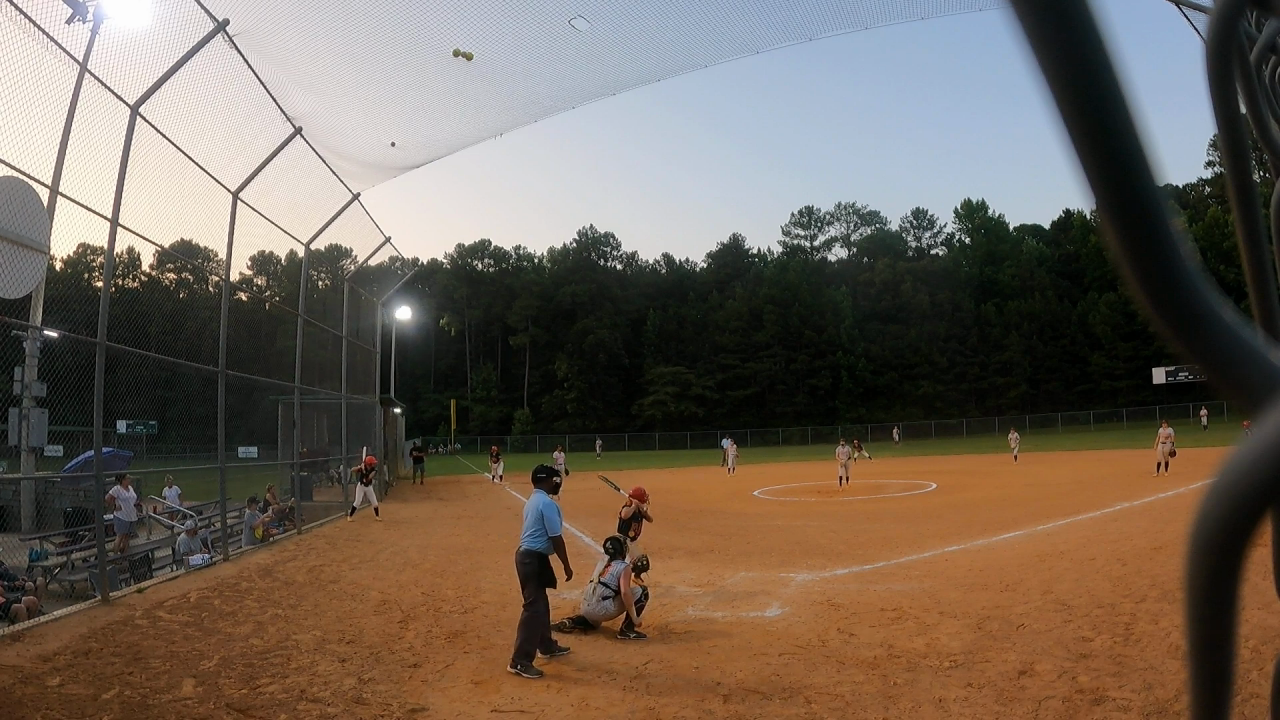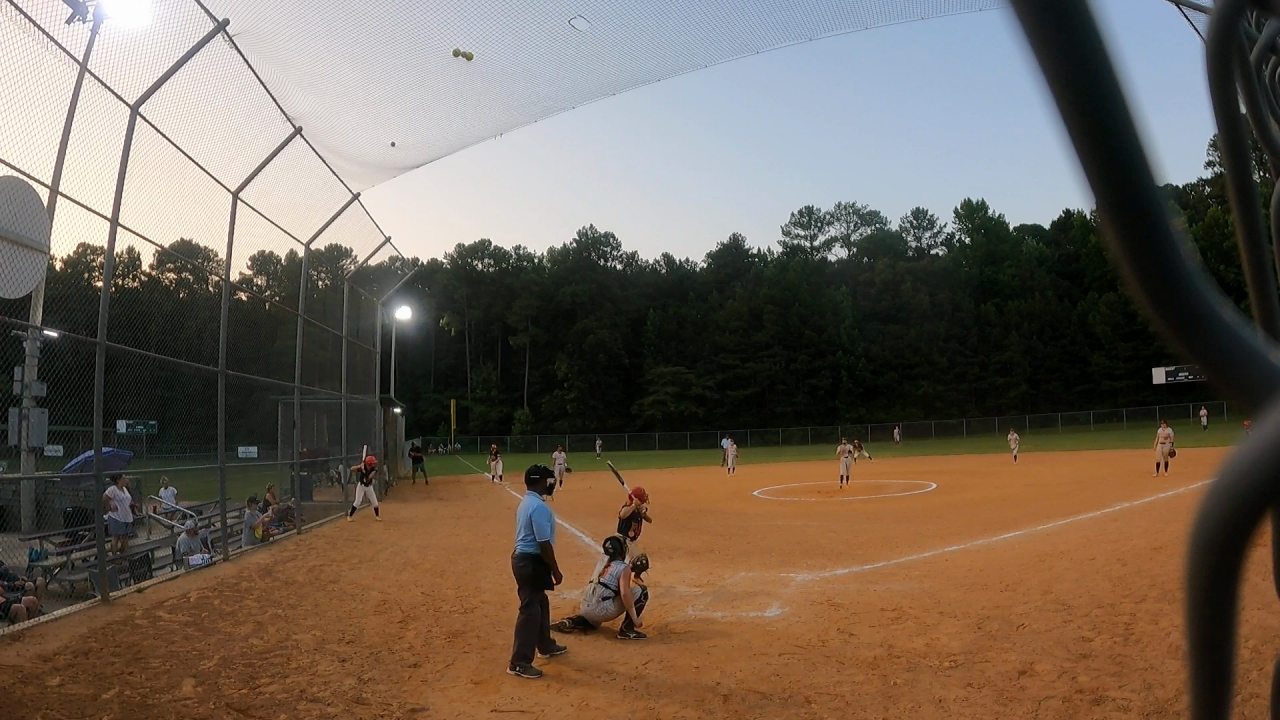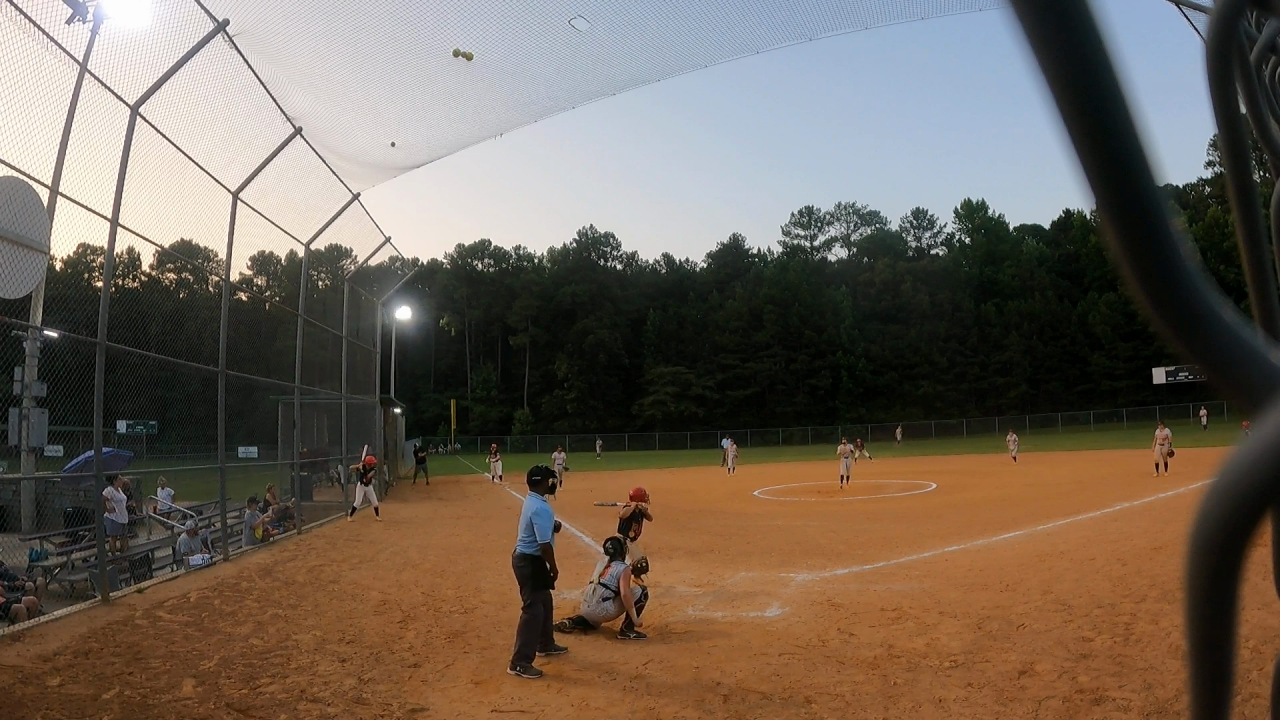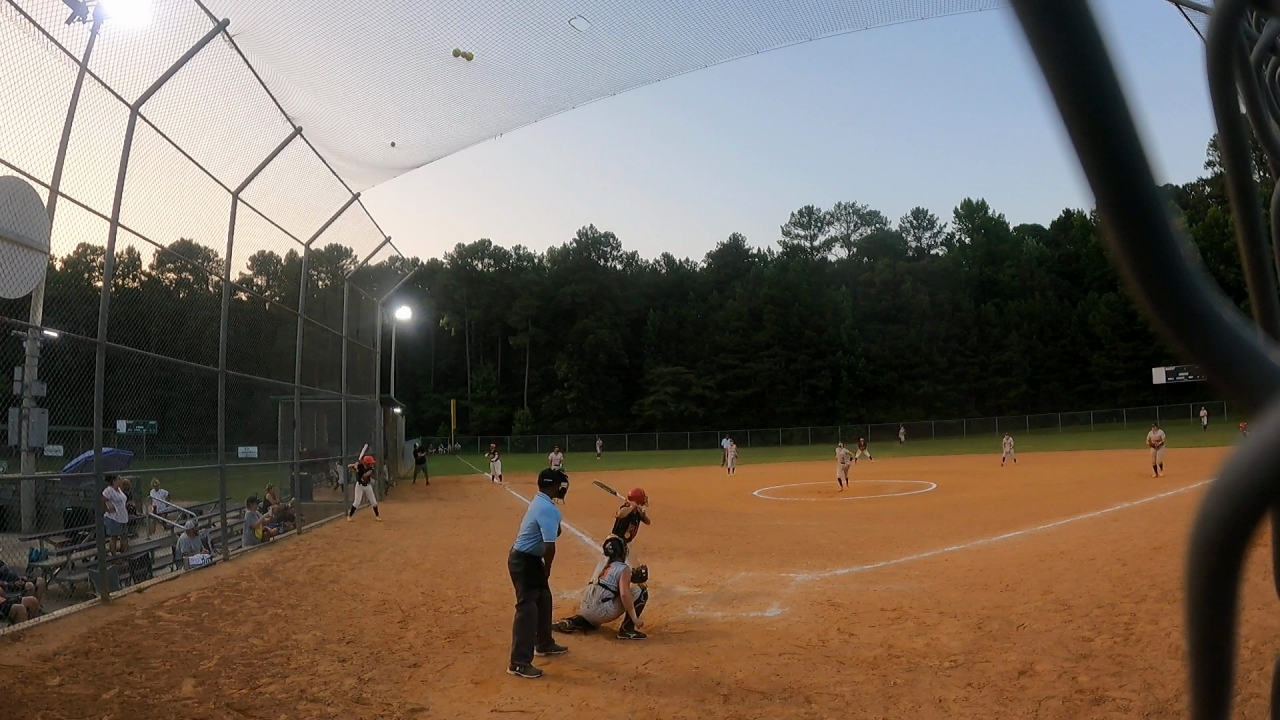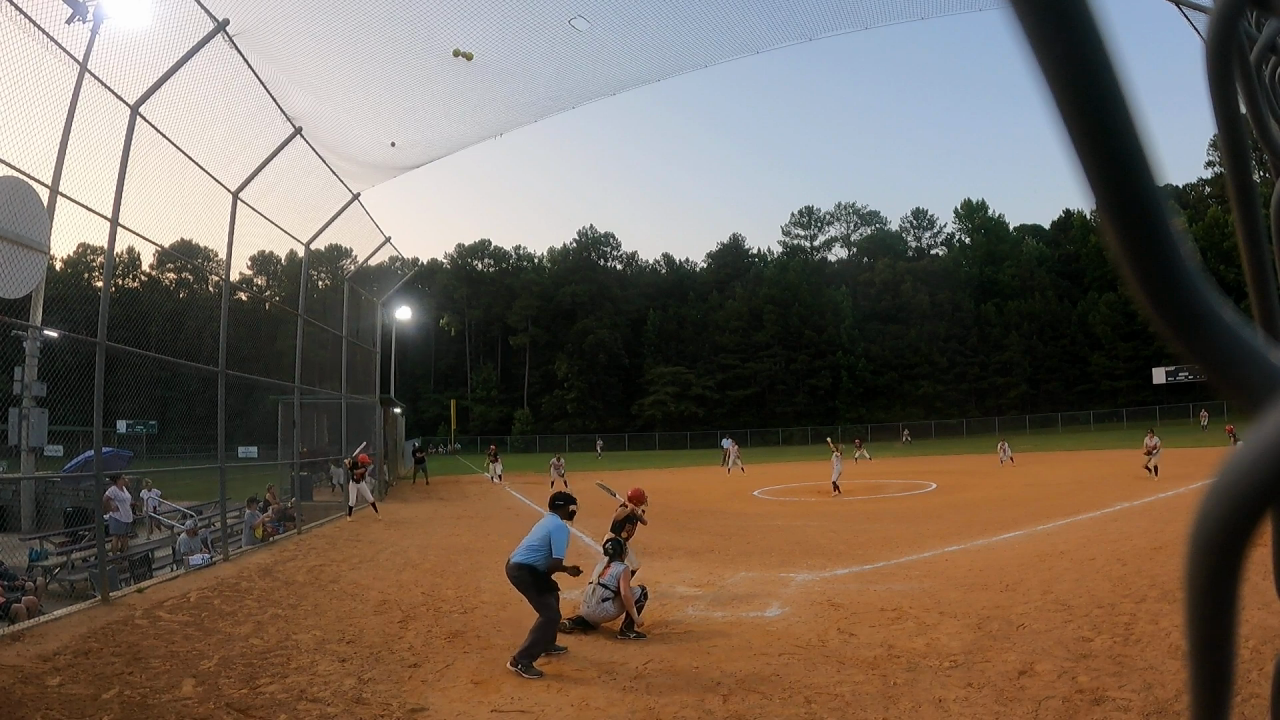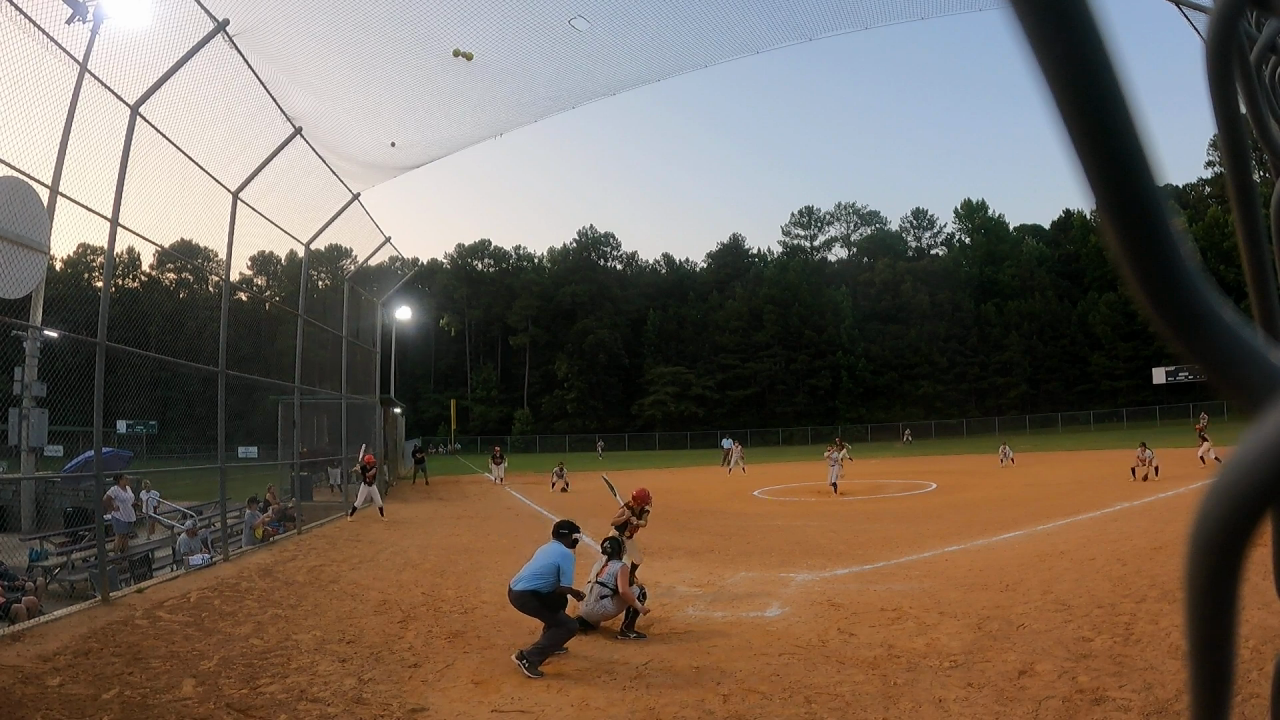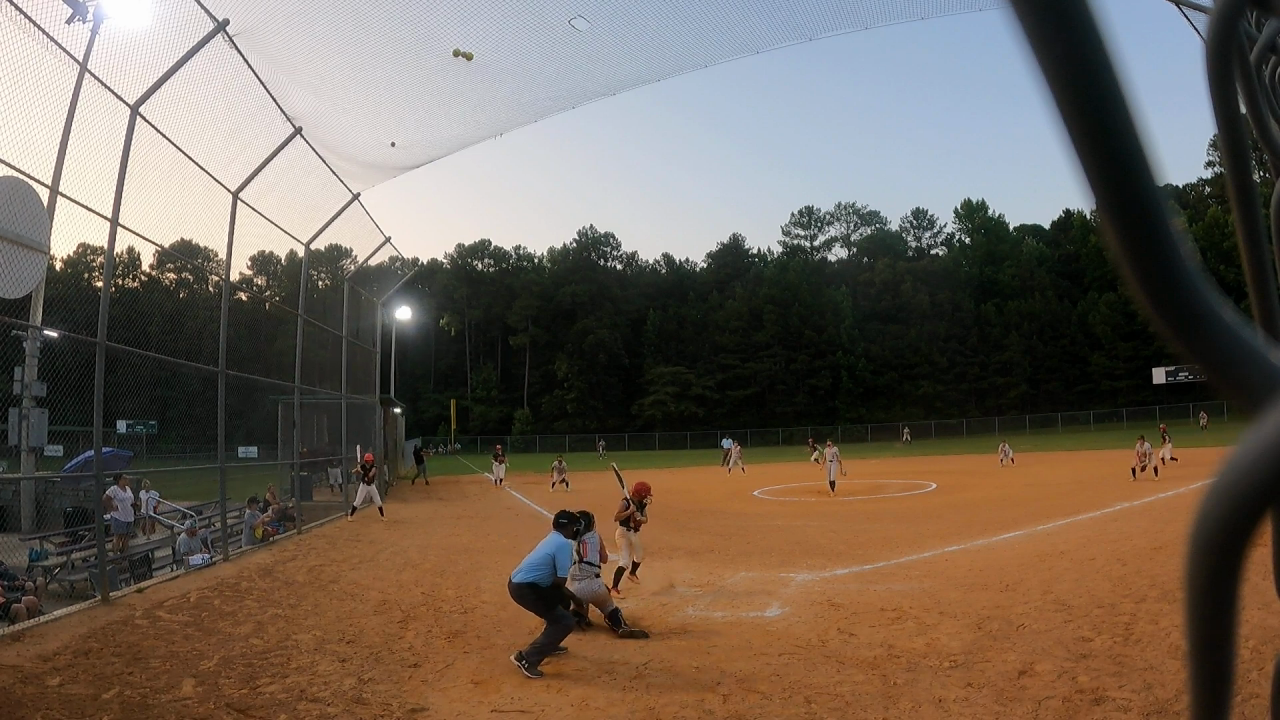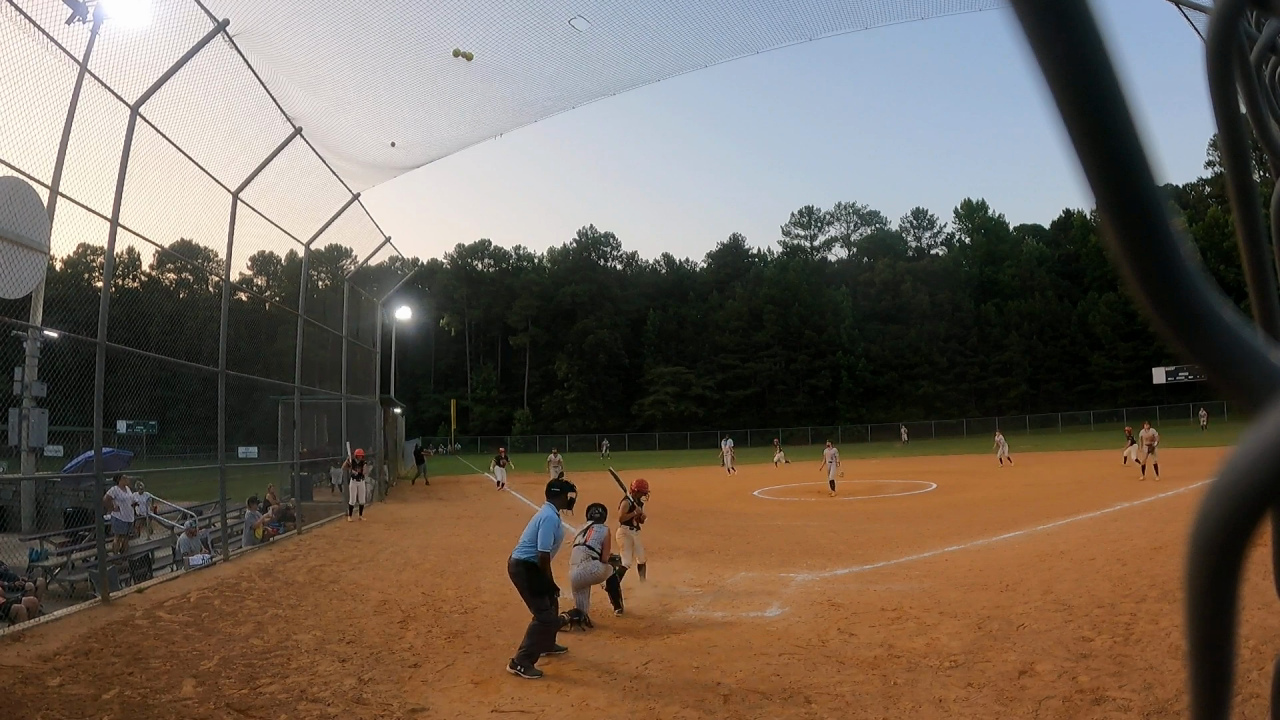
dt=0.4s
person 1, frame 1
left shoulder: (532, 501)
right shoulder: (547, 503)
right elbow: (556, 538)
right wrist: (566, 565)
left hip: (526, 555)
right hip: (534, 559)
left knee: (540, 603)
right knee: (533, 608)
left ankle: (546, 646)
right ankle: (520, 661)
person 1, frame 2
left shoulder: (527, 502)
right shoulder: (539, 506)
right elbow: (542, 544)
left wrist: (549, 567)
right wrist: (556, 569)
left hip: (524, 558)
right hip: (530, 561)
left knee: (540, 603)
right knee: (529, 609)
left ankle: (545, 645)
right ankle: (519, 662)
person 1, frame 3
left shoulder: (531, 501)
right shoulder: (541, 508)
right elbow: (544, 544)
left wrist: (552, 526)
right wrist: (554, 567)
left hip: (527, 558)
right hip: (530, 562)
left knee: (544, 601)
right knee: (533, 609)
left ankle: (545, 644)
right ankle: (520, 662)
person 1, frame 4
left shoulder: (539, 501)
right shoulder: (549, 508)
right elbow: (549, 545)
left wrist: (553, 538)
right wrist: (547, 568)
left hip: (527, 557)
right hip: (524, 560)
left knee: (544, 600)
right knee: (527, 609)
left ankle: (544, 645)
right ankle: (518, 663)
person 1, frame 5
left shoulder: (546, 521)
right shoulder: (560, 526)
right elbow: (556, 563)
left wrist: (567, 569)
right wrist: (549, 575)
left hip: (516, 566)
right hip: (523, 571)
left knee: (551, 595)
right knee: (550, 614)
left ankle: (547, 644)
right ankle: (521, 661)
person 1, frame 6
left shoulder: (545, 548)
right shoulder: (566, 554)
right elbow: (564, 589)
left wrist: (571, 592)
left hip: (516, 591)
right hip: (526, 597)
left knee: (560, 601)
right knee: (569, 627)
left ankle: (550, 642)
right ankle: (528, 657)
person 1, frame 7
left shoulder: (552, 539)
right shoulder: (564, 545)
right elbow: (560, 582)
left wrist: (572, 598)
right wrist: (574, 598)
left hip: (521, 584)
right hip: (526, 589)
left knee: (562, 602)
right knee: (565, 622)
left ankle: (550, 644)
right ankle: (527, 658)
person 1, frame 8
left shoulder: (547, 512)
right shoulder: (550, 517)
right elbow: (543, 554)
left wrist: (548, 581)
right wrist: (550, 582)
left hip: (525, 565)
right hip: (525, 567)
left knee: (550, 604)
right knee: (544, 614)
left ankle: (547, 644)
right ankle: (521, 663)
